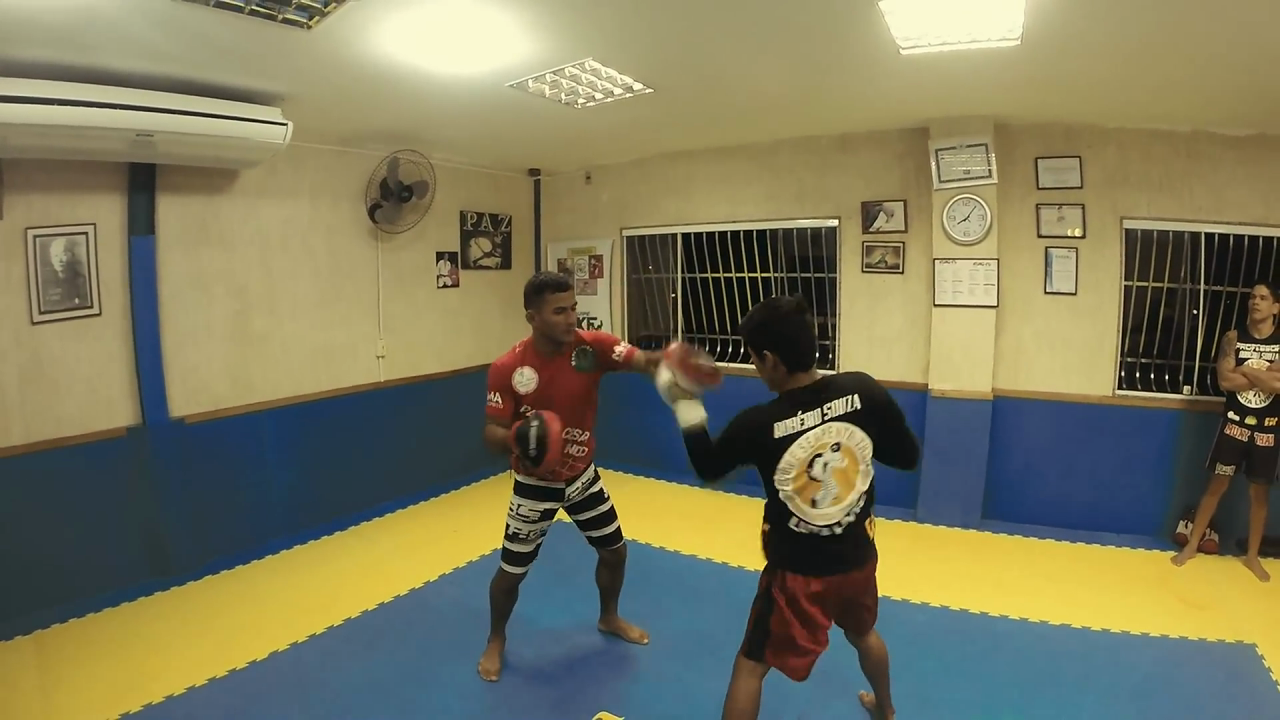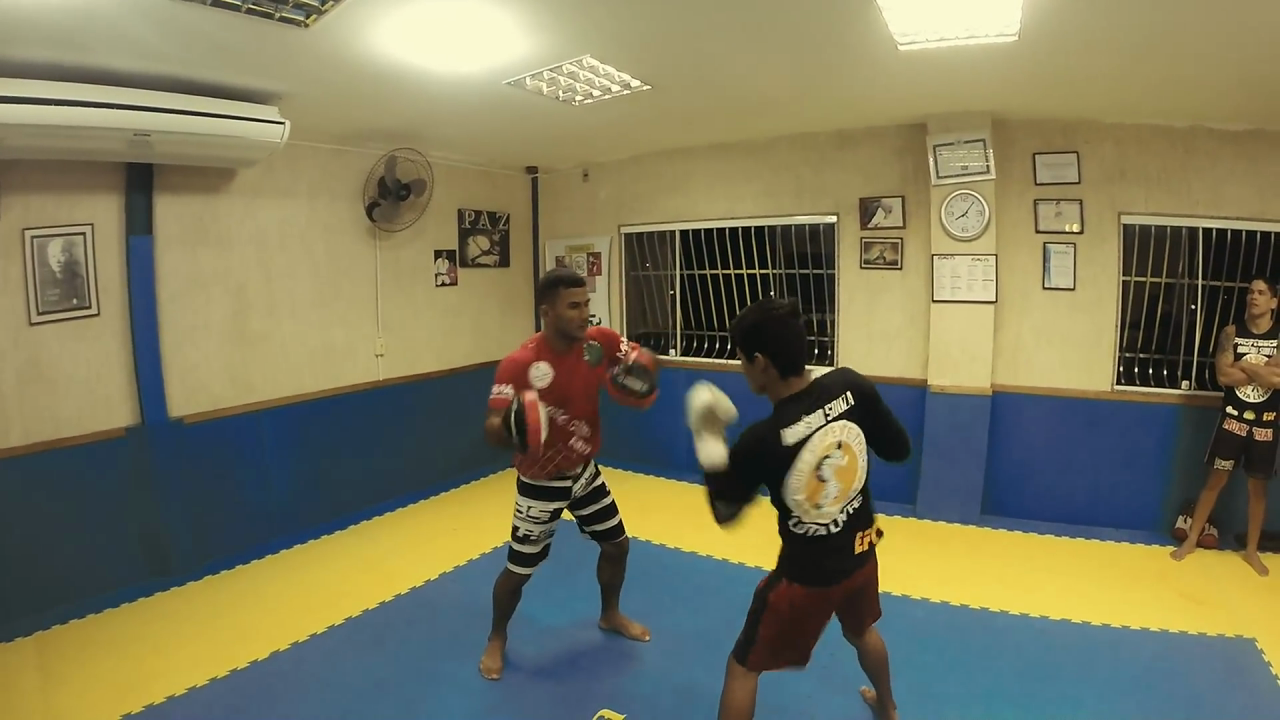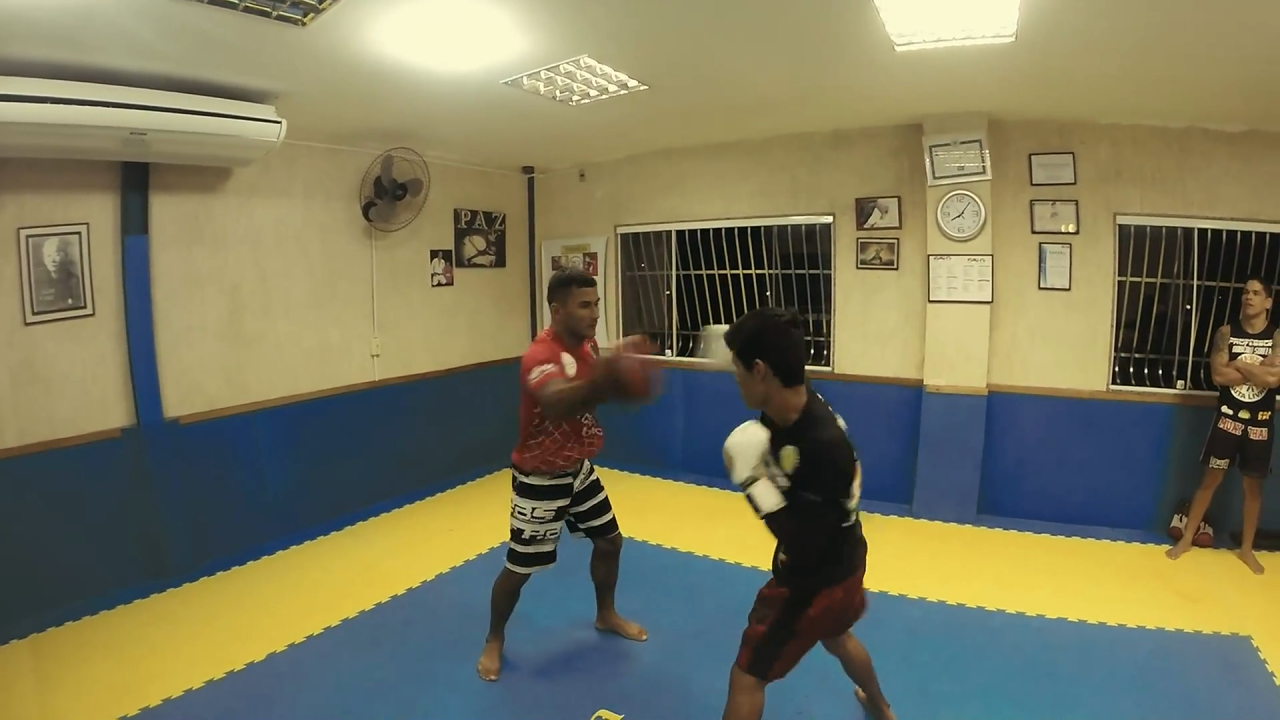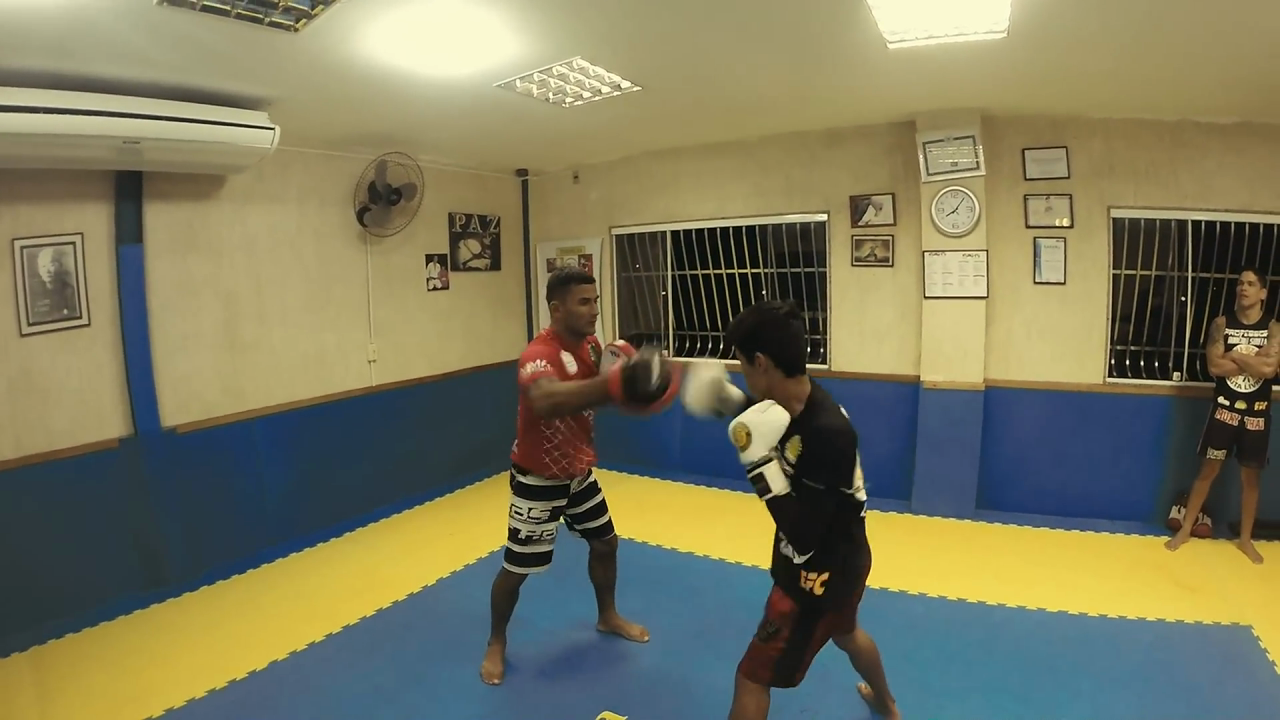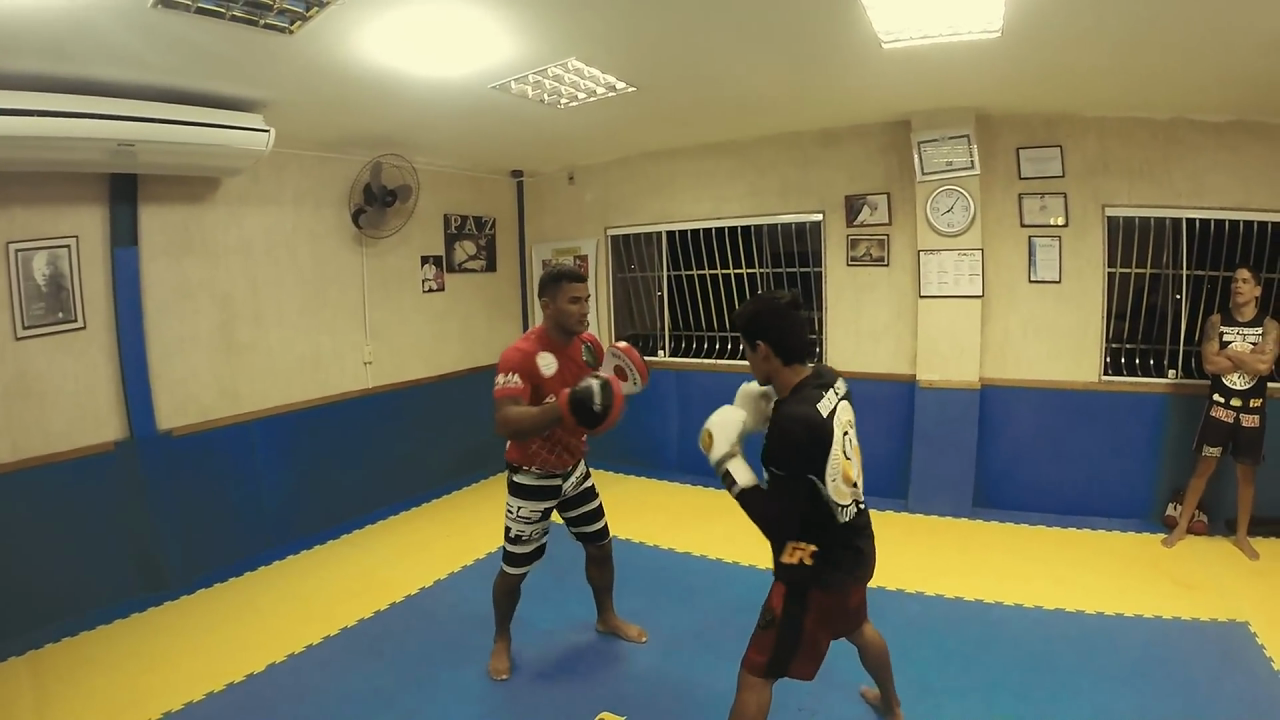
dt=0.1s
person 1, frame 1
left shoulder: (758, 426)
right shoulder: (862, 390)
left elbow: (708, 467)
right elbow: (907, 456)
left wrist: (685, 404)
left hip: (801, 570)
right hip: (858, 556)
left knee: (750, 666)
right knee: (863, 632)
person 1, frame 2
left shoulder: (762, 438)
right shoulder: (850, 386)
left elbow: (724, 510)
right elbow: (899, 448)
left wrist: (706, 436)
left hip: (809, 572)
right hip: (859, 551)
left knee: (743, 665)
right knee: (862, 627)
person 1, frame 3
left shoulder: (815, 449)
right shoulder: (788, 412)
left elbow: (807, 552)
left wrist: (753, 480)
left hip: (815, 579)
right hip: (844, 560)
left knee: (749, 673)
right knee: (835, 633)
person 1, frame 4
left shoulder: (824, 430)
right shoulder: (799, 396)
left elbow: (808, 537)
right elbow: (757, 410)
left wrist: (760, 463)
right wrist: (725, 399)
left hip: (823, 576)
right hip: (845, 560)
left knee: (753, 678)
right knee: (845, 630)
person 1, frame 5
left shoulder: (798, 422)
right shoulder: (827, 383)
left elbow: (777, 527)
left wrist: (726, 459)
right wrist: (767, 411)
left hip: (819, 570)
right hip: (853, 551)
left knee: (756, 672)
right knee: (856, 626)
person 2, frame 1
left shoulder: (592, 345)
right shoulder: (507, 368)
left elbow: (641, 360)
right elbow: (492, 434)
left wrist: (668, 358)
right wrist: (517, 440)
left hip: (582, 474)
right hip: (535, 482)
left knee: (615, 550)
right knee: (511, 570)
left ankle: (609, 618)
right ankle: (495, 640)
person 2, frame 2
left shoulder: (599, 340)
right shoulder: (519, 363)
left elbow: (638, 362)
right elbow: (493, 429)
left wrist: (642, 370)
right wrist: (509, 428)
left hip: (583, 470)
right hip: (541, 480)
left knee: (616, 544)
right knee: (519, 567)
left ankle: (611, 615)
right ankle: (497, 638)
person 2, frame 3
left shoulder: (588, 342)
right shoulder: (540, 355)
right elbow: (553, 402)
left wrist: (618, 375)
right wrist: (598, 377)
left hip: (578, 467)
right hip: (539, 478)
left knee: (609, 540)
right knee: (519, 568)
left ankle: (606, 614)
right ankle: (494, 639)
person 2, frame 4
left shoulder: (589, 344)
right shoulder: (539, 354)
right elbow: (545, 398)
left wrist: (625, 384)
right wrist: (610, 384)
left hip: (576, 468)
right hip: (536, 478)
left knee: (604, 542)
right knee: (517, 567)
left ankle: (608, 616)
right ankle: (497, 642)
person 2, frame 5
left shoulder: (589, 343)
right shoulder: (520, 355)
left elbow: (592, 402)
right elbow: (506, 422)
left wrist: (615, 384)
right wrist: (562, 407)
left hip: (573, 470)
right hip: (532, 477)
left knee: (600, 546)
right knee: (515, 567)
left ankle: (606, 617)
right ankle: (502, 639)
person 3, frame 1
right shoulder: (1233, 338)
right elbow: (1225, 380)
left wrist: (1246, 370)
right hip: (1234, 424)
right knee: (1216, 486)
left ankle: (1252, 555)
right ankle: (1192, 544)
person 3, frame 2
right shoulder: (1231, 333)
right elbow: (1223, 375)
left wrist: (1243, 365)
right hip: (1232, 418)
right knee: (1215, 480)
left ankle: (1251, 550)
right ankle: (1191, 540)
person 3, frame 3
right shoulder: (1226, 332)
right elbow: (1218, 375)
left wrist: (1239, 364)
right hip: (1228, 418)
left knee: (1253, 486)
right knee: (1210, 479)
left ankle: (1247, 548)
right ankle: (1186, 538)
person 3, frame 4
right shoulder: (1221, 324)
right elbow: (1214, 366)
left wrist: (1235, 355)
right wrist: (1254, 360)
right hip: (1224, 409)
left knee: (1250, 476)
right knee: (1208, 470)
left ankle: (1245, 538)
right ankle: (1185, 529)
person 3, frame 5
right shoulder: (1216, 322)
right elbow: (1210, 364)
left wrist: (1230, 353)
right wrist: (1250, 357)
left hip: (1252, 411)
right hip: (1220, 406)
left knee: (1246, 473)
right knee: (1203, 467)
left ankle: (1241, 535)
right ankle: (1181, 526)
